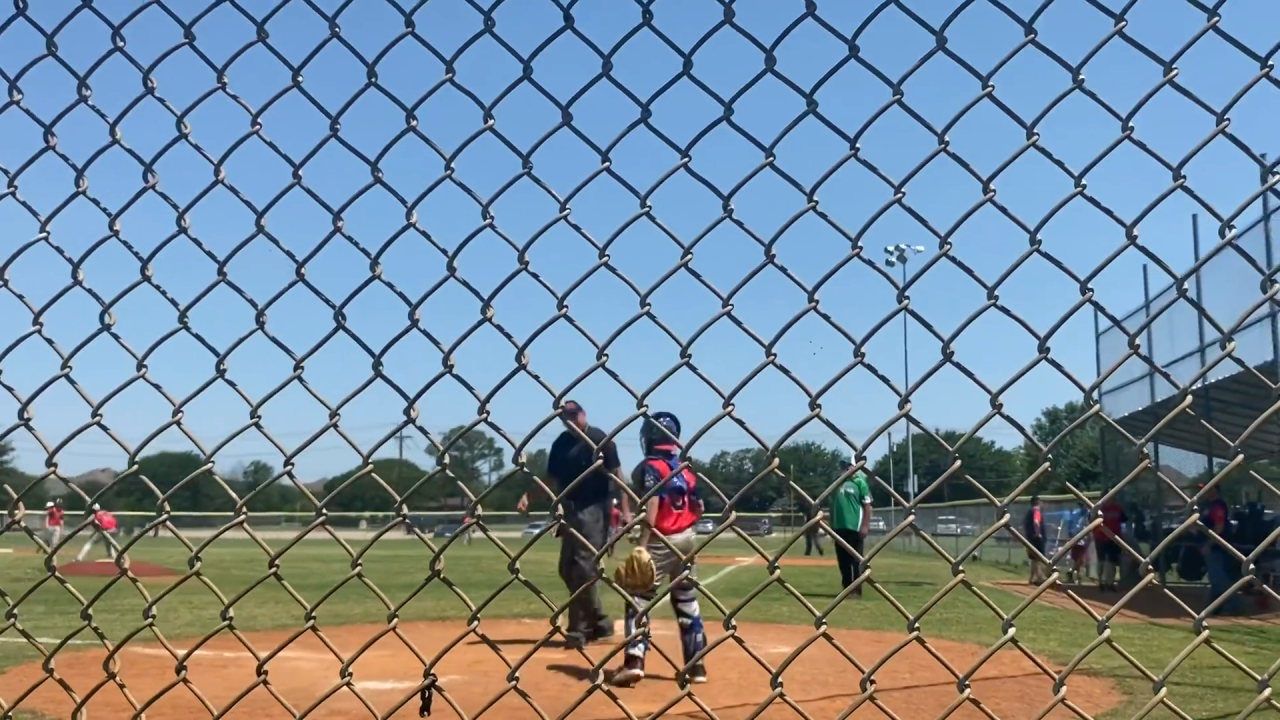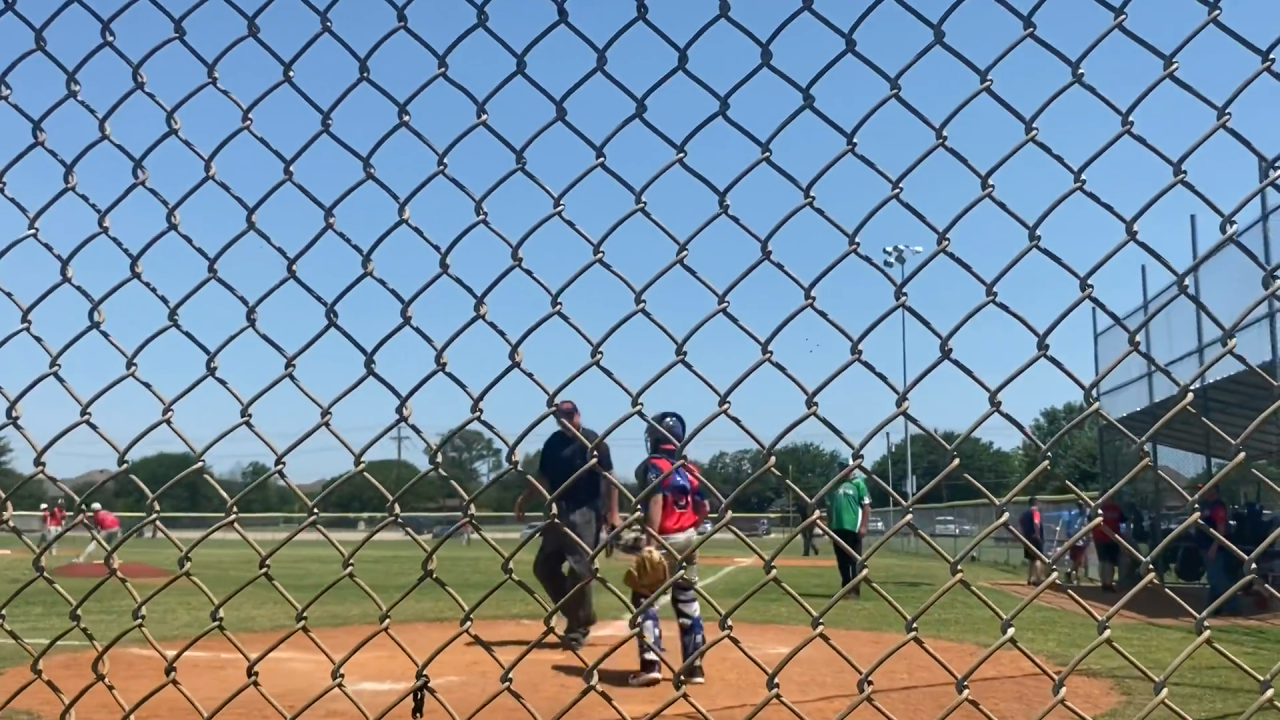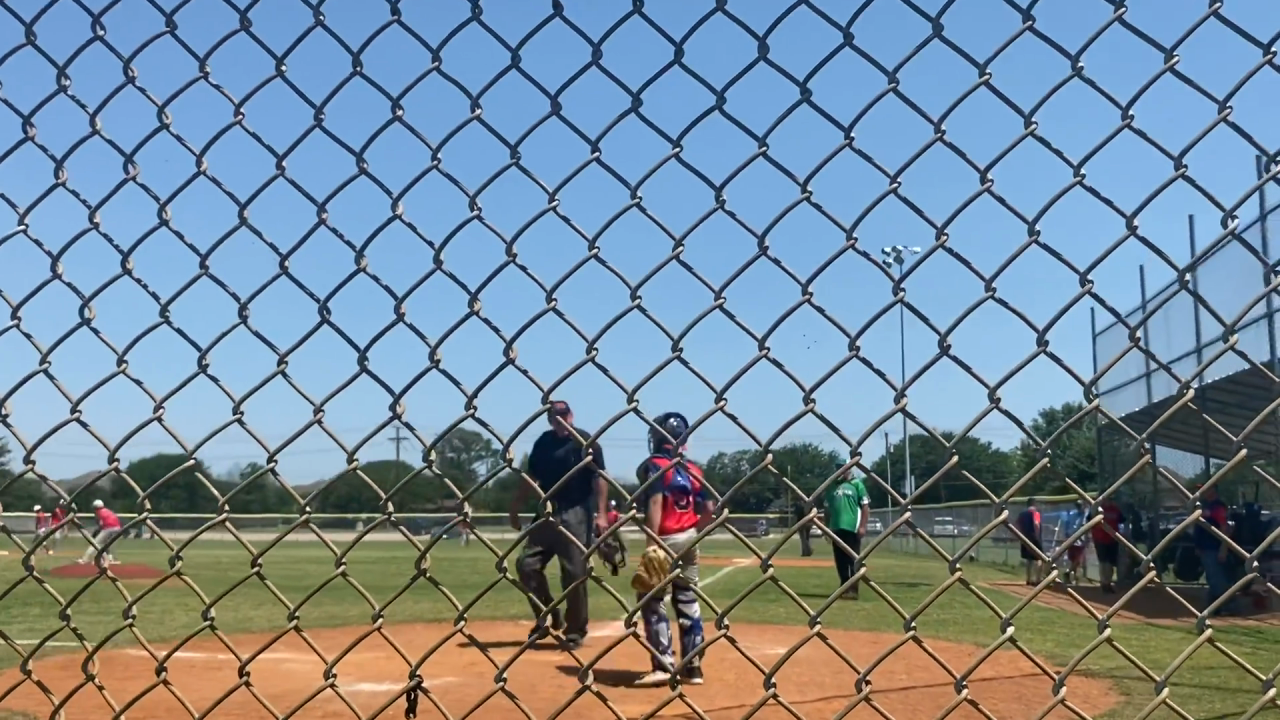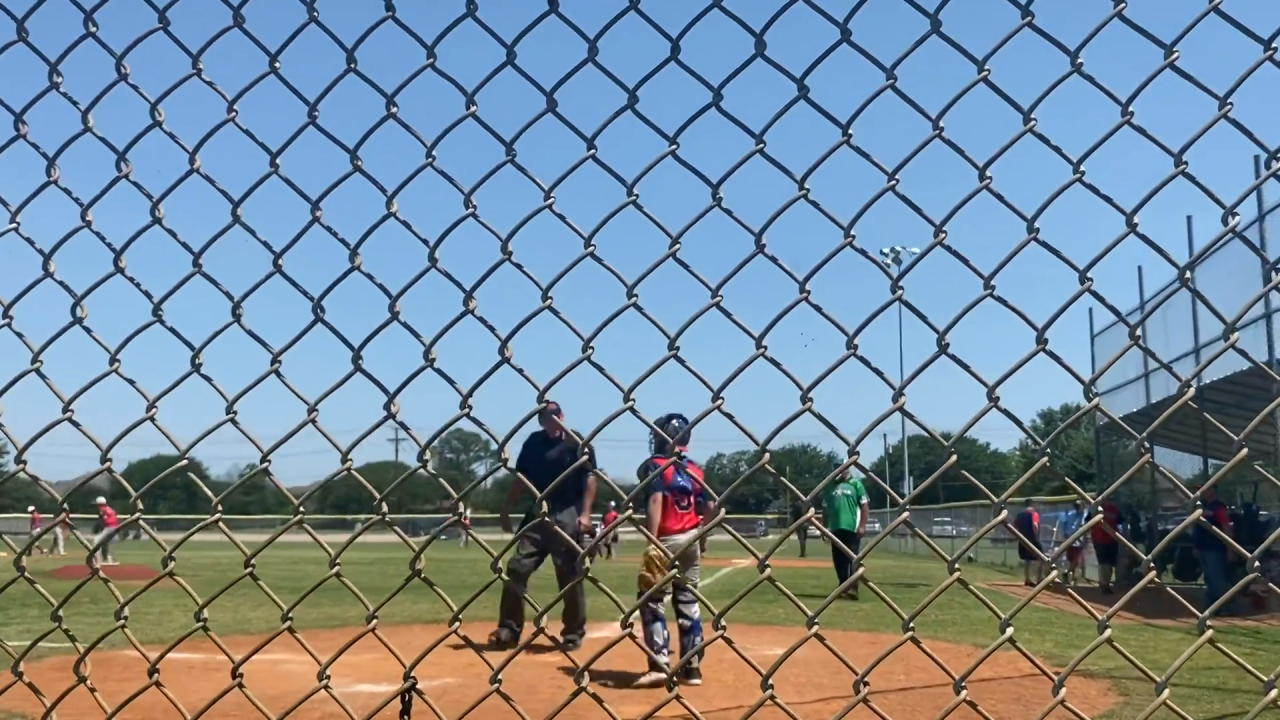
dt=0.1s
person 1, frame 1
left shoulder: (649, 466)
right shoulder: (686, 469)
left elbow: (651, 506)
right elbow: (698, 507)
left wrist: (642, 545)
left hip: (662, 541)
right hip: (687, 538)
left knee: (638, 597)
right knee: (686, 600)
left ankle: (634, 662)
right ankle: (695, 666)
person 1, frame 2
left shoulder: (652, 465)
right shoulder: (690, 468)
left elbow: (656, 504)
right elbow: (704, 508)
left wrist: (650, 544)
left hip: (665, 539)
right hip: (689, 537)
left knee: (644, 598)
right knee: (687, 600)
left ankle: (651, 663)
right ankle: (694, 666)
person 1, frame 3
left shoulder: (654, 465)
right shoulder: (694, 469)
left elbow: (655, 503)
right elbow: (708, 509)
left wrist: (651, 543)
left hip: (666, 539)
right hip: (690, 538)
left knee: (653, 601)
right knee: (688, 601)
left ankle: (663, 665)
right ankle: (692, 667)
person 1, frame 4
left shoulder: (654, 465)
right shoulder: (695, 470)
left elbow: (655, 502)
right elbow: (708, 509)
left wrist: (652, 543)
left hip: (667, 540)
right hip: (690, 539)
left knee: (651, 601)
right knee: (688, 602)
left ankle: (659, 665)
right ankle: (692, 667)
person 2, frame 1
left shoulder: (599, 439)
right shoulder: (560, 443)
left elbow: (615, 475)
right elbow: (552, 477)
left wrist: (624, 509)
right wrist: (529, 496)
left hip: (593, 511)
right hip: (569, 511)
left knee: (584, 569)
right knee: (568, 569)
left ankle: (579, 628)
right ankle: (598, 621)
person 2, frame 2
left shoulder: (593, 441)
right shoulder: (552, 442)
left elbow: (608, 478)
right elbow: (543, 477)
left wrist: (613, 513)
right wrist: (523, 499)
left hip: (584, 513)
right hip: (559, 512)
left knee: (579, 570)
right knee: (544, 568)
left ankle: (577, 629)
right ankle: (581, 618)
person 2, frame 3
left shoulder: (585, 442)
right shoulder: (543, 442)
left elbow: (599, 478)
right elbow: (532, 477)
left wrist: (601, 514)
right wrist: (516, 505)
left hip: (576, 514)
right hip: (547, 513)
left knee: (574, 574)
right knee: (527, 565)
left ankle: (576, 630)
right ankle: (552, 619)
person 2, frame 4
left shoulder: (577, 443)
right shoulder: (532, 442)
left elbow: (590, 478)
right elbow: (521, 479)
left wrist: (585, 513)
right wrist: (506, 509)
left hip: (567, 516)
right hip: (537, 515)
left knee: (570, 574)
right knee: (517, 568)
left ankle: (573, 632)
right ankle: (509, 629)
